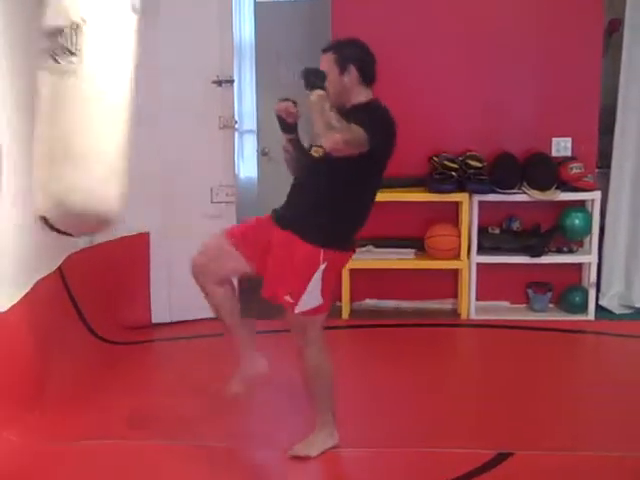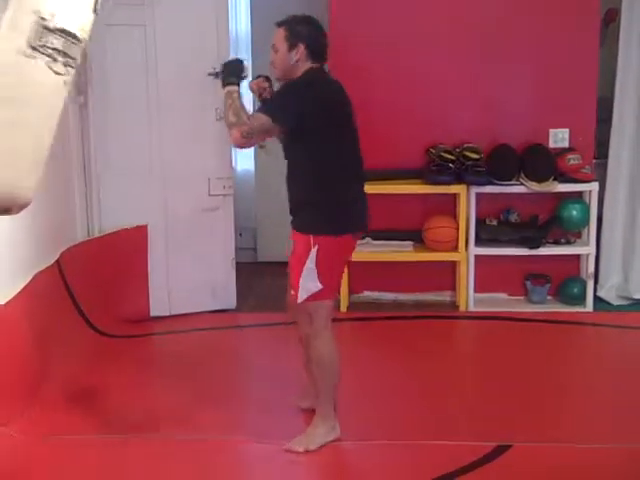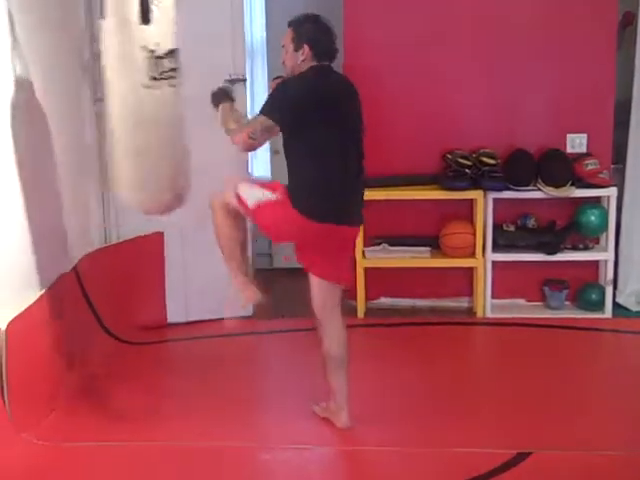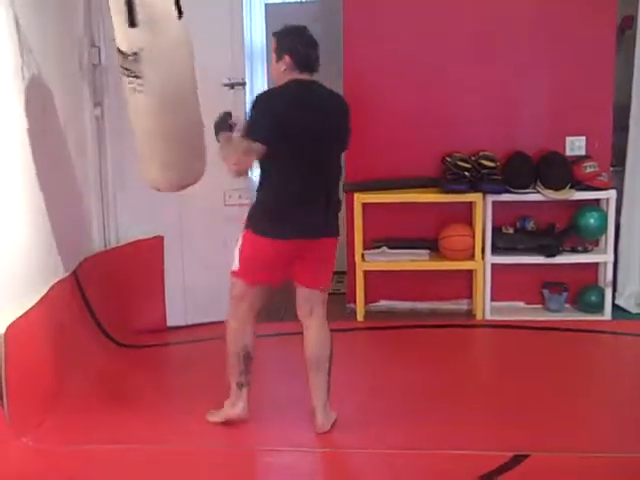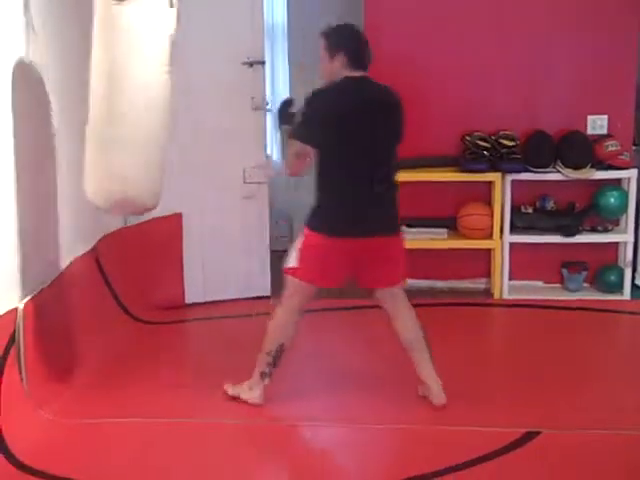
dt=0.5s
person 1, frame 1
left shoulder: (376, 120)
right shoulder: (338, 118)
left elbow: (336, 143)
left wrist: (318, 95)
right wrist: (290, 128)
left hip: (320, 242)
right hip: (285, 224)
left knee: (306, 333)
right knee: (206, 265)
left ankle: (325, 430)
right ankle: (250, 359)
person 1, frame 2
left shoulder: (306, 91)
right shoulder: (317, 90)
left elbow: (242, 134)
right elbow: (288, 136)
left wrist: (230, 86)
right wrist: (267, 99)
left hip: (325, 224)
right hip: (324, 218)
left knee: (313, 321)
right knee: (307, 314)
left ankle: (326, 422)
right ankle: (323, 395)
person 1, frame 3
left shoulder: (295, 87)
right shoulder: (344, 87)
left elbow: (246, 139)
left wrist: (224, 105)
left hip: (304, 209)
right hip: (344, 218)
left knee: (224, 202)
right knee: (329, 312)
left ankle: (245, 286)
right ankle: (339, 408)
person 1, frame 4
left shoulder: (271, 102)
right shoulder: (337, 105)
left elbow: (239, 165)
left wrist: (226, 133)
left hip: (272, 227)
right hip: (321, 229)
left knee: (241, 310)
right knee: (314, 316)
left ankle: (237, 399)
right ankle: (322, 411)
person 1, frame 5
left shoulder: (324, 100)
right shoulder: (390, 101)
left elbow: (296, 166)
left wrist: (289, 125)
left hip: (333, 225)
right hip: (383, 224)
left knee: (292, 302)
right knee: (396, 301)
left ankle: (257, 384)
right ankle: (433, 385)
